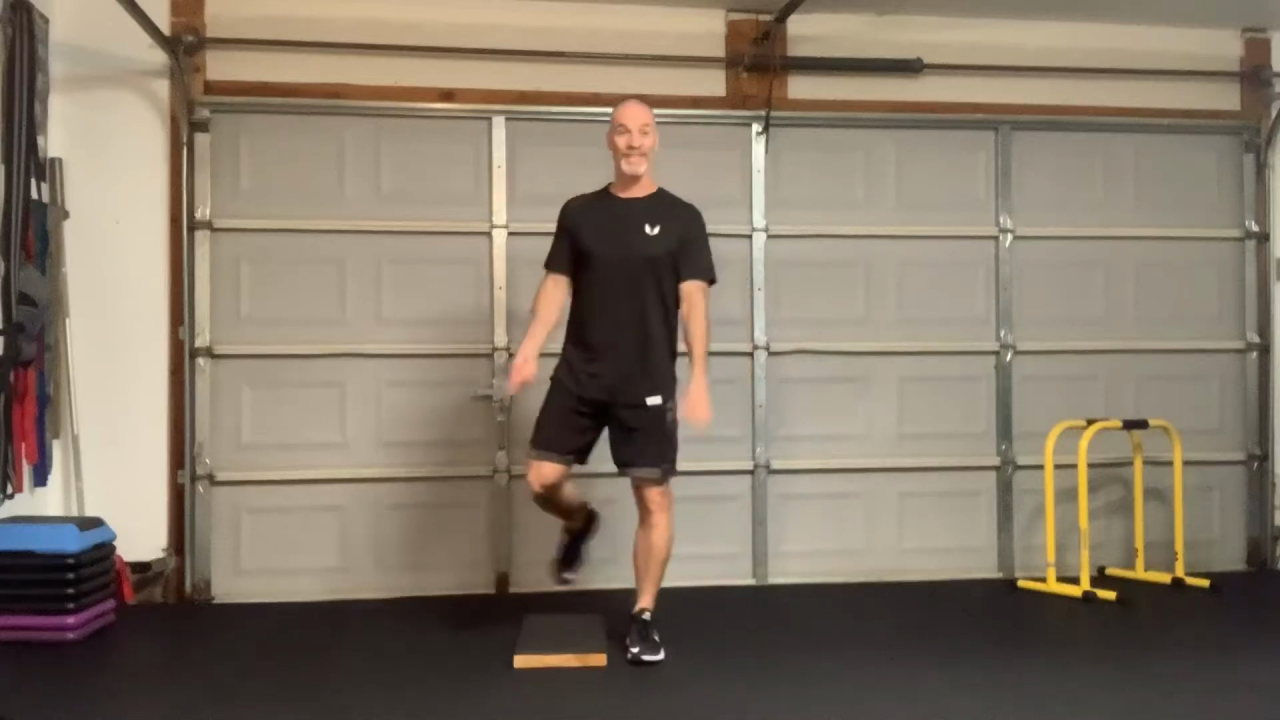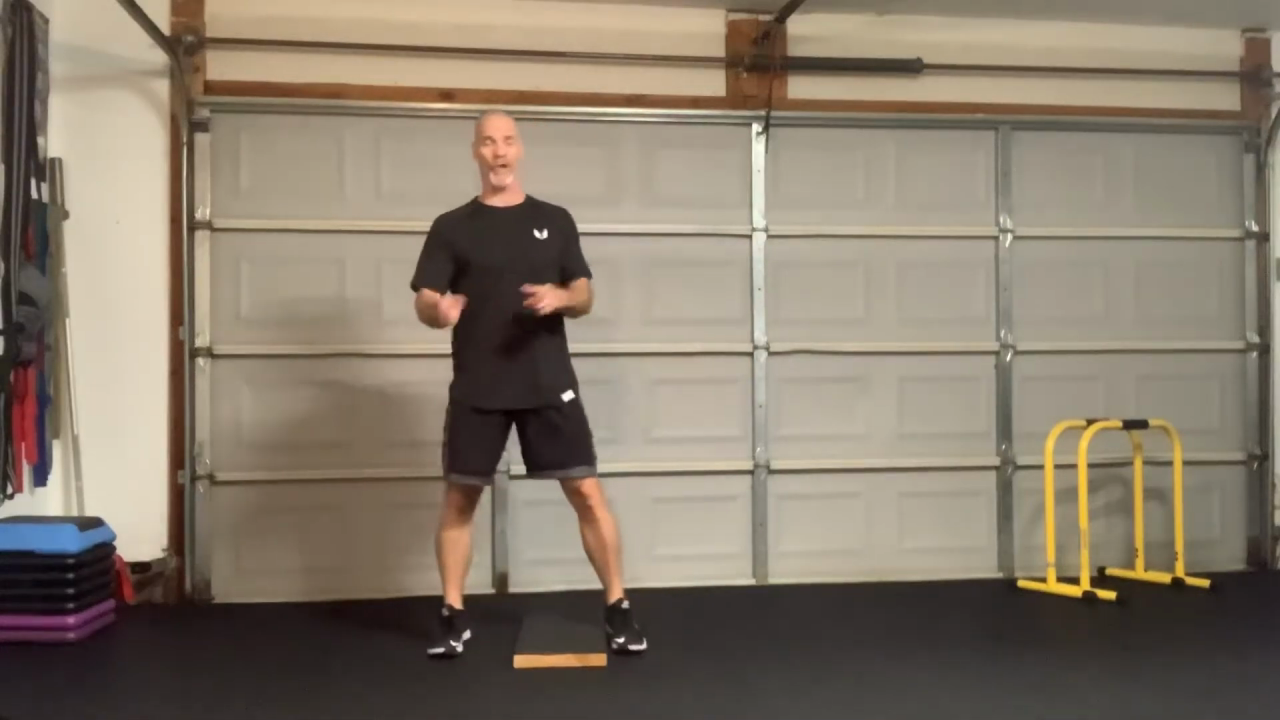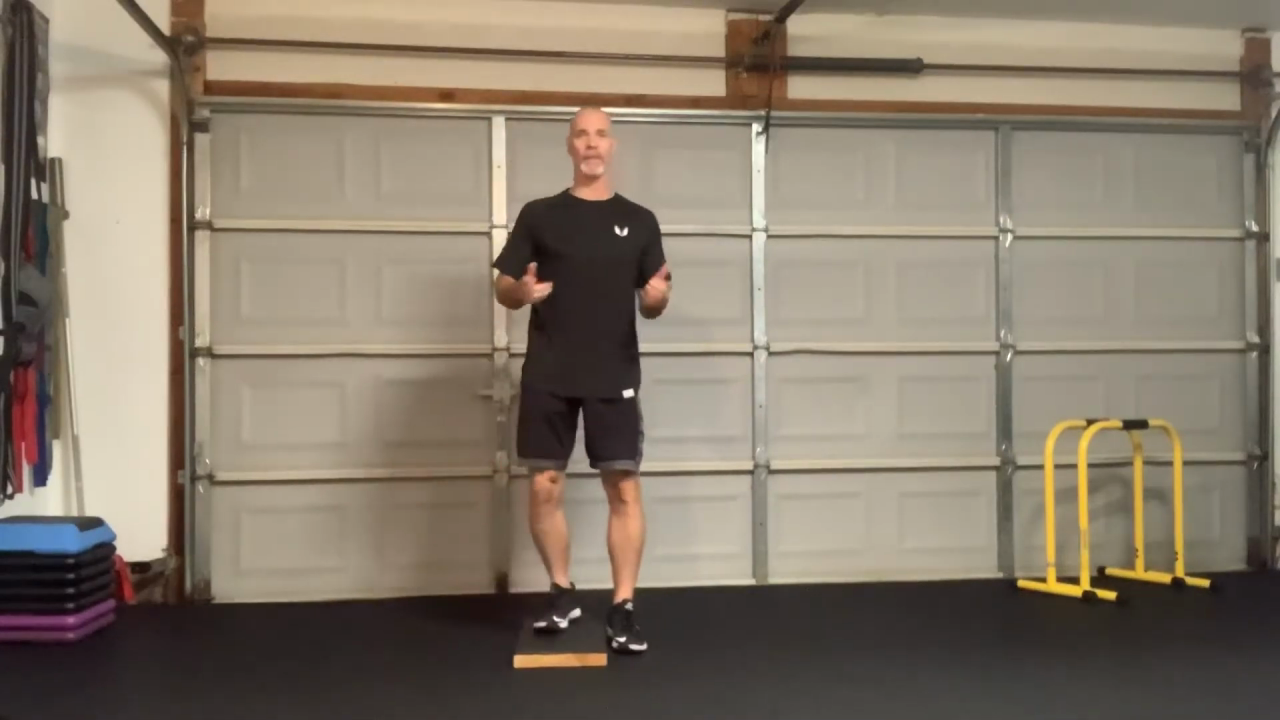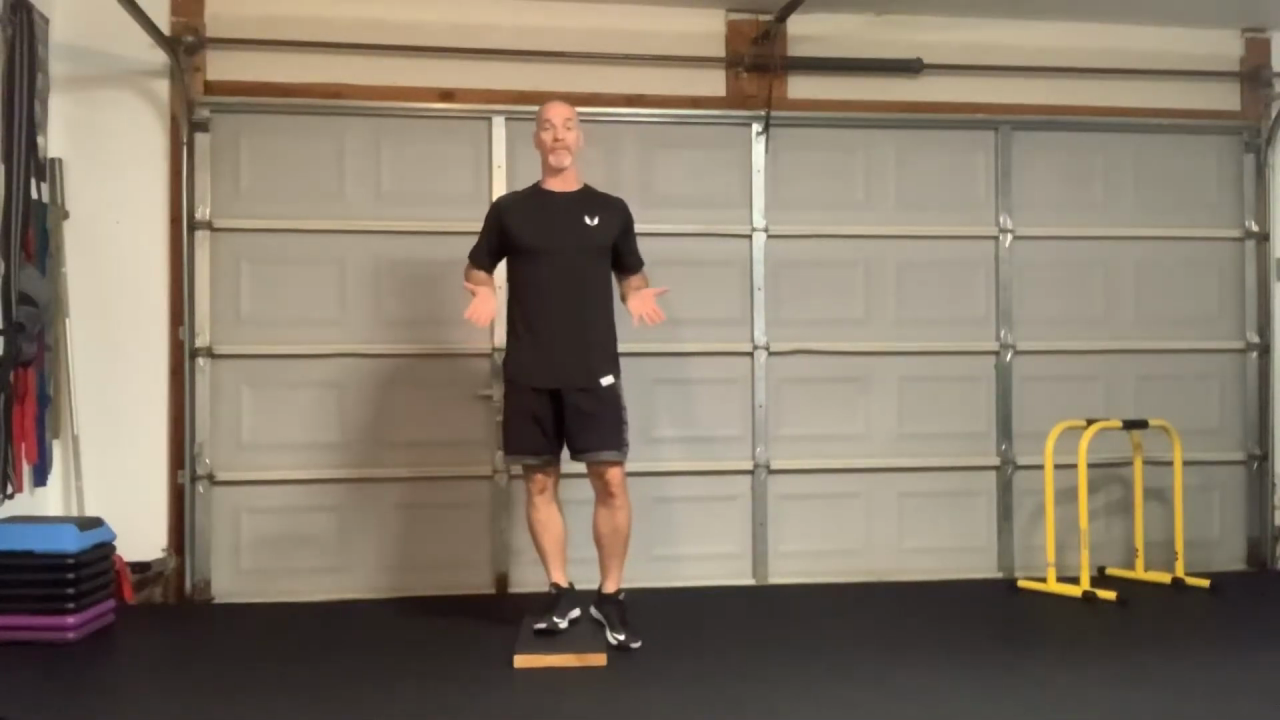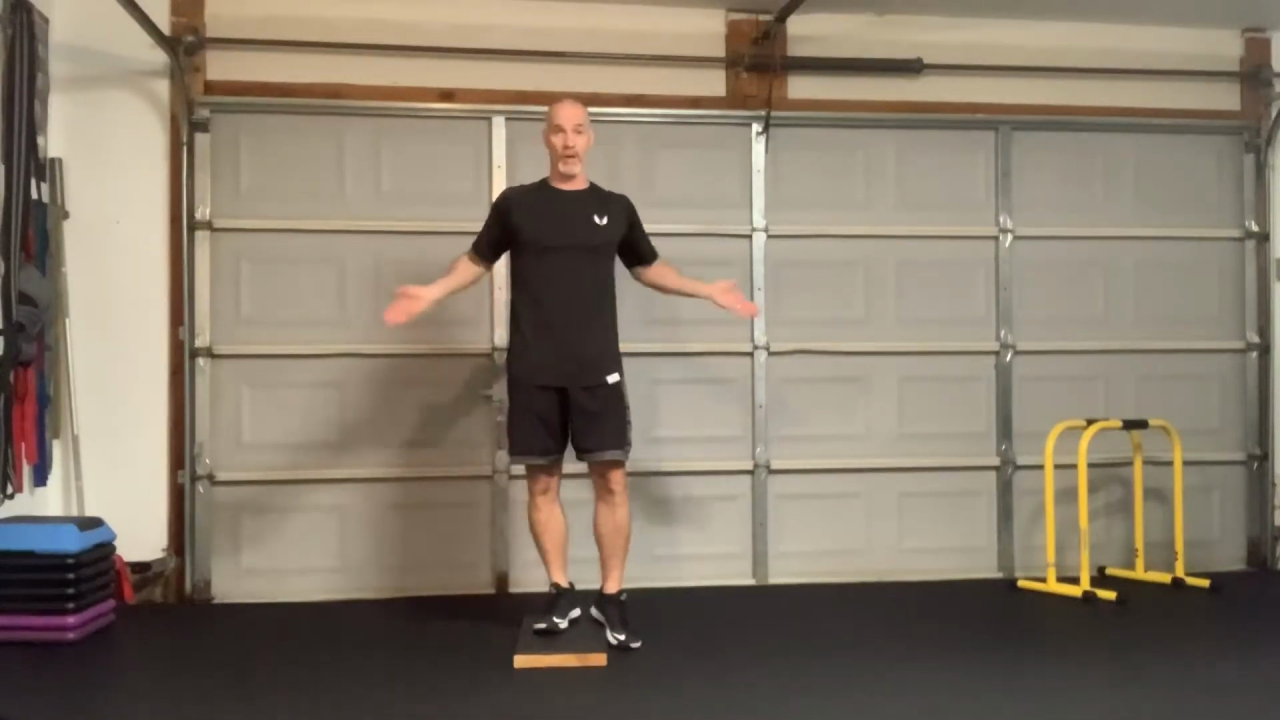
dt=1s
person 1, frame 1
left shoulder: (682, 218)
right shoulder: (579, 211)
left elbow: (694, 300)
right elbow: (555, 288)
left wrist: (697, 379)
right wrist: (528, 352)
left hip: (648, 383)
right hip: (579, 376)
left knee: (653, 498)
right knee: (541, 478)
left ankle: (643, 619)
right ankle: (581, 522)
person 1, frame 2
left shoulder: (554, 220)
right shoulder: (451, 227)
left elbow: (583, 304)
right elbow: (423, 305)
left wrist: (563, 297)
right wrist: (441, 308)
left hip: (549, 384)
right hip: (478, 388)
left knee: (587, 493)
right knee: (459, 498)
left ankle: (617, 609)
right ankle: (453, 614)
person 1, frame 3
left shoulder: (639, 220)
right shoulder: (538, 214)
left elbow: (652, 298)
right elbow: (502, 282)
left wrist: (657, 298)
right wrist: (520, 292)
left hip: (614, 376)
right hip: (547, 376)
left knee: (624, 489)
right knee: (544, 488)
left ankle: (622, 608)
right ankle: (562, 593)
person 1, frame 4
left shoulder: (611, 210)
right shoulder: (509, 209)
left elbow: (632, 274)
right elbow: (478, 268)
left wrist: (638, 295)
right wrist: (483, 292)
left hip: (594, 368)
right hip: (529, 371)
left knee: (611, 481)
right knee: (539, 482)
left ankle: (610, 596)
right ankle: (561, 592)
person 1, frame 5
left shoulder: (616, 207)
right shoulder: (515, 203)
left elbow: (647, 264)
right elbow: (478, 259)
left wrist: (706, 290)
right wrist: (434, 292)
left hip: (597, 367)
right hip: (533, 370)
left knee: (611, 479)
right knee: (542, 481)
left ankle: (611, 598)
right ankle: (560, 593)
